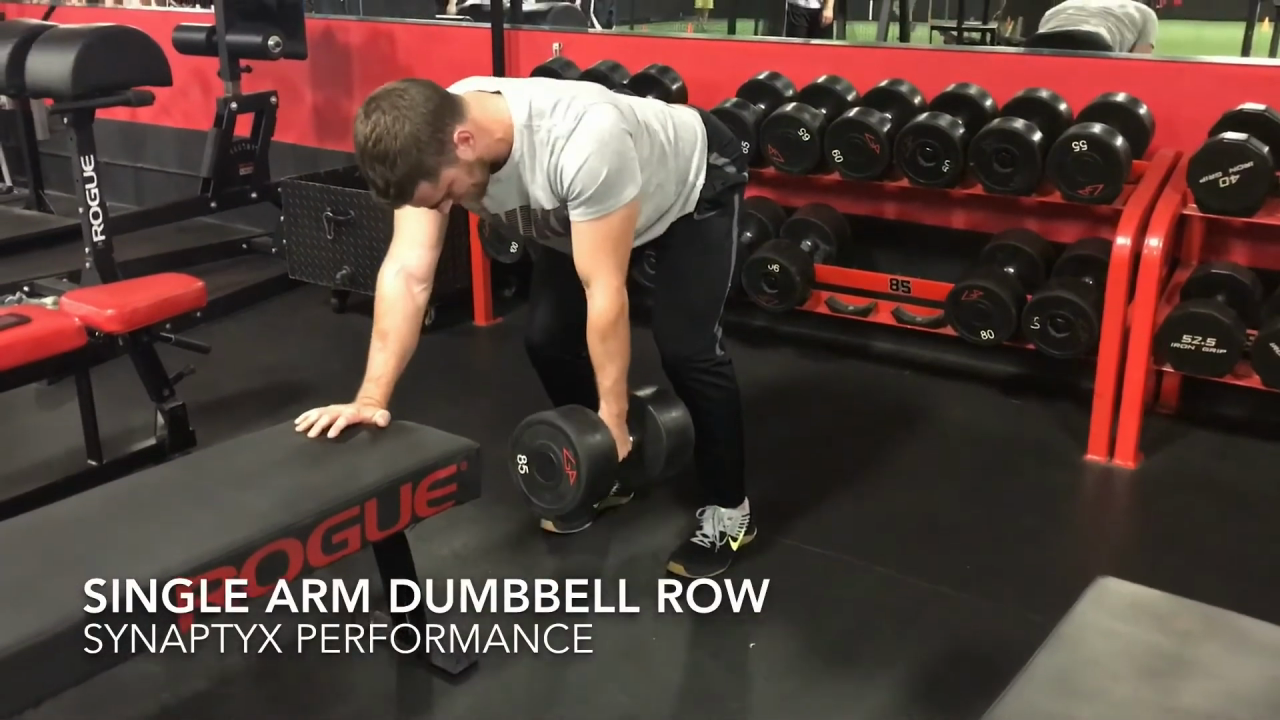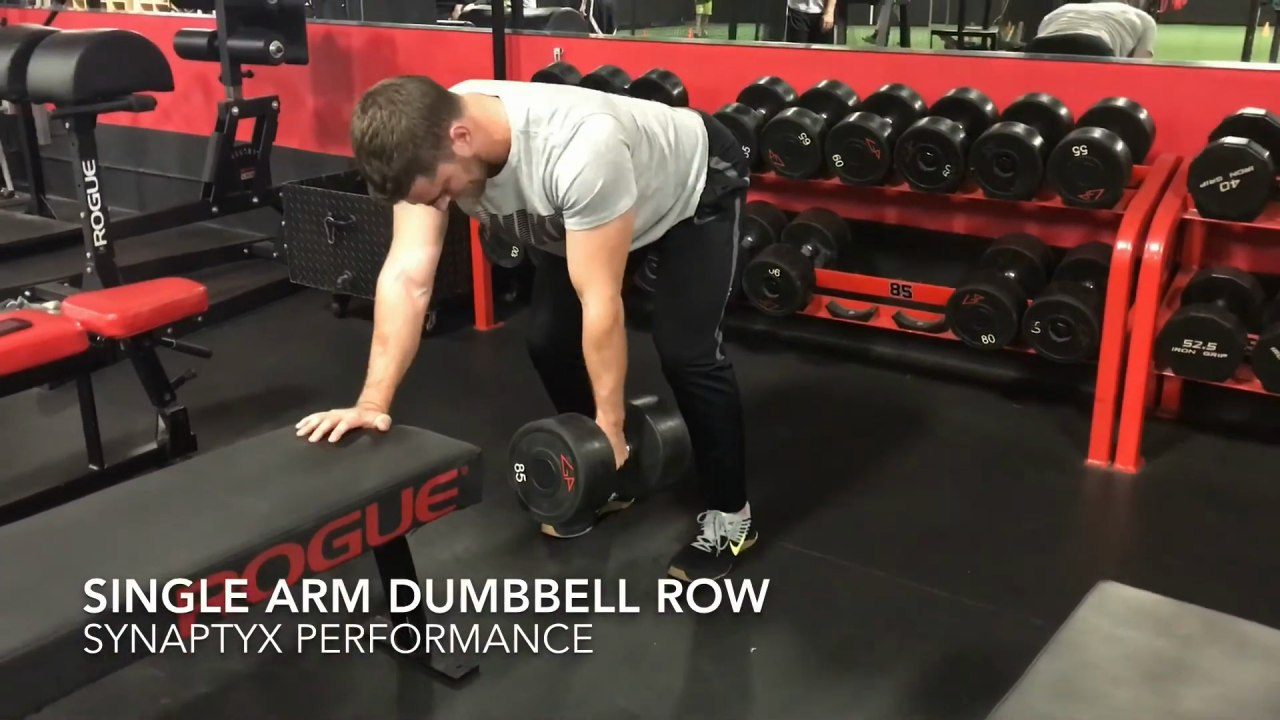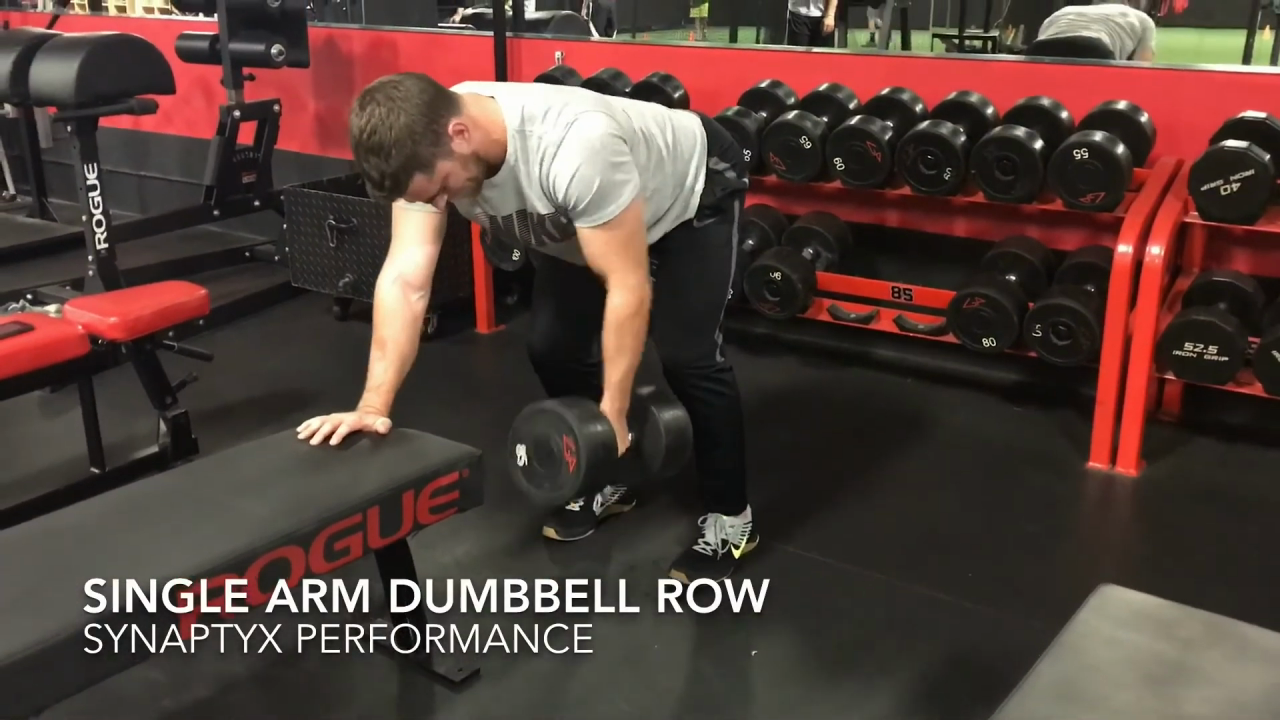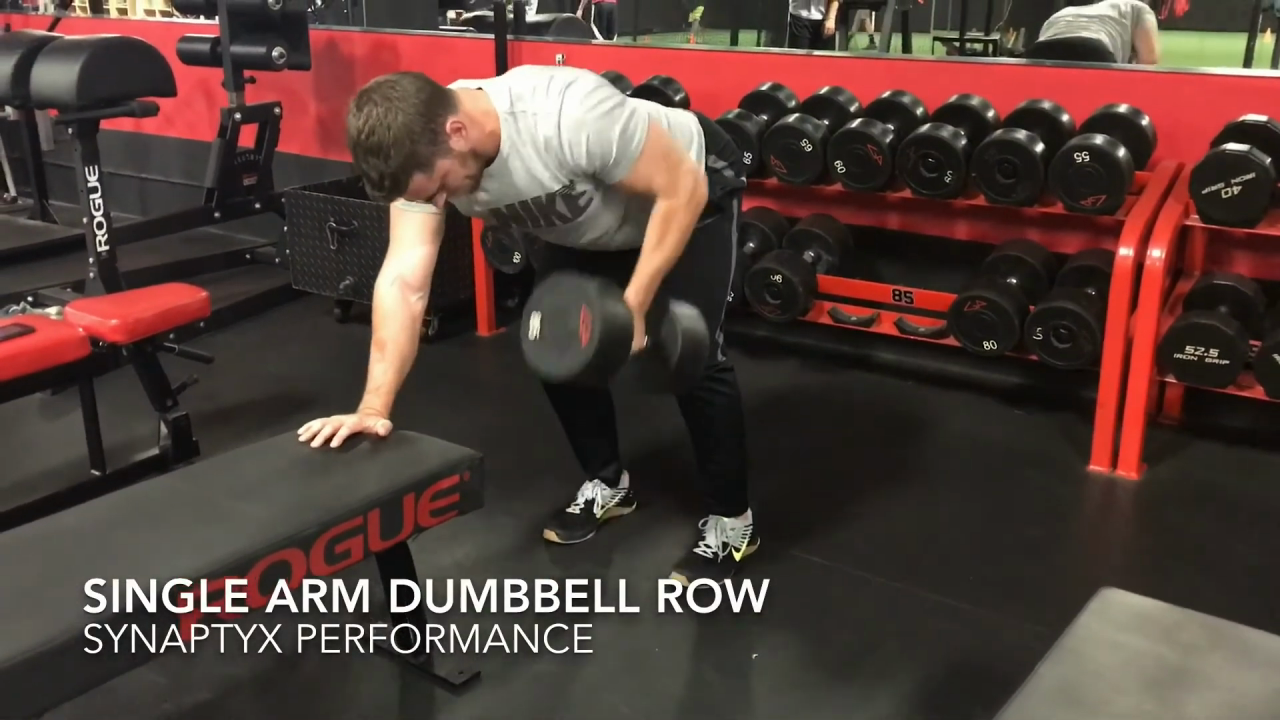
dt=0.3s
person 1, frame 1
left shoulder: (582, 140)
right shoulder: (429, 142)
left elbow: (605, 292)
right elbow: (408, 271)
left wrist: (614, 418)
right wrist: (372, 398)
left hip: (695, 181)
left knee: (684, 349)
right knee: (548, 340)
left ankle: (729, 510)
person 1, frame 2
left shoulder: (579, 148)
right shoulder: (427, 143)
left elbow: (600, 301)
right elbow: (408, 275)
left wrist: (610, 426)
right wrist: (373, 402)
left hip: (697, 185)
left knee: (685, 352)
right knee: (549, 344)
left ankle: (730, 515)
person 1, frame 3
left shoulder: (574, 146)
right shoulder: (423, 149)
left elbow: (629, 285)
right elbow: (405, 278)
left wrist: (615, 414)
right wrist: (373, 406)
left hip: (695, 187)
left knee: (686, 357)
right knee: (551, 349)
left ankle: (731, 519)
right ankle: (606, 481)
person 1, frame 4
left shoulder: (570, 116)
right shoulder: (422, 147)
left elbow: (683, 189)
right elbow: (404, 280)
left wrist: (634, 306)
right wrist: (373, 408)
left hip: (688, 187)
left ankle: (732, 520)
right ankle: (607, 482)
